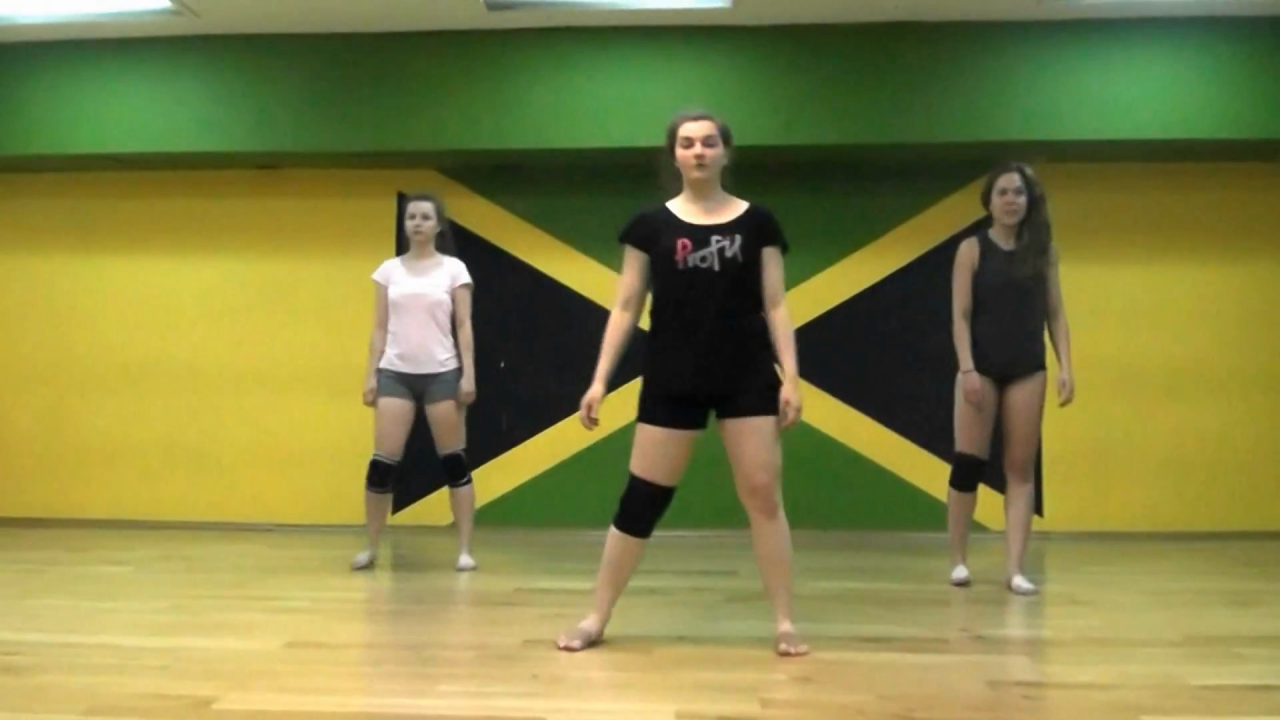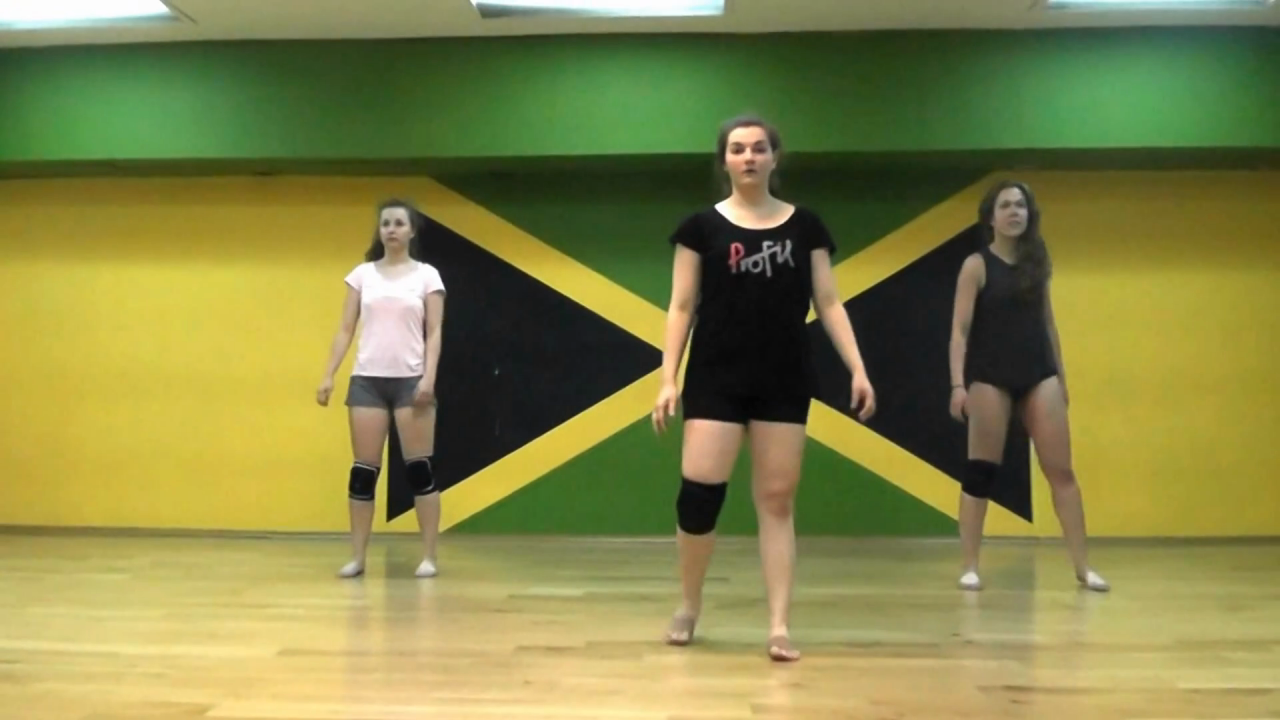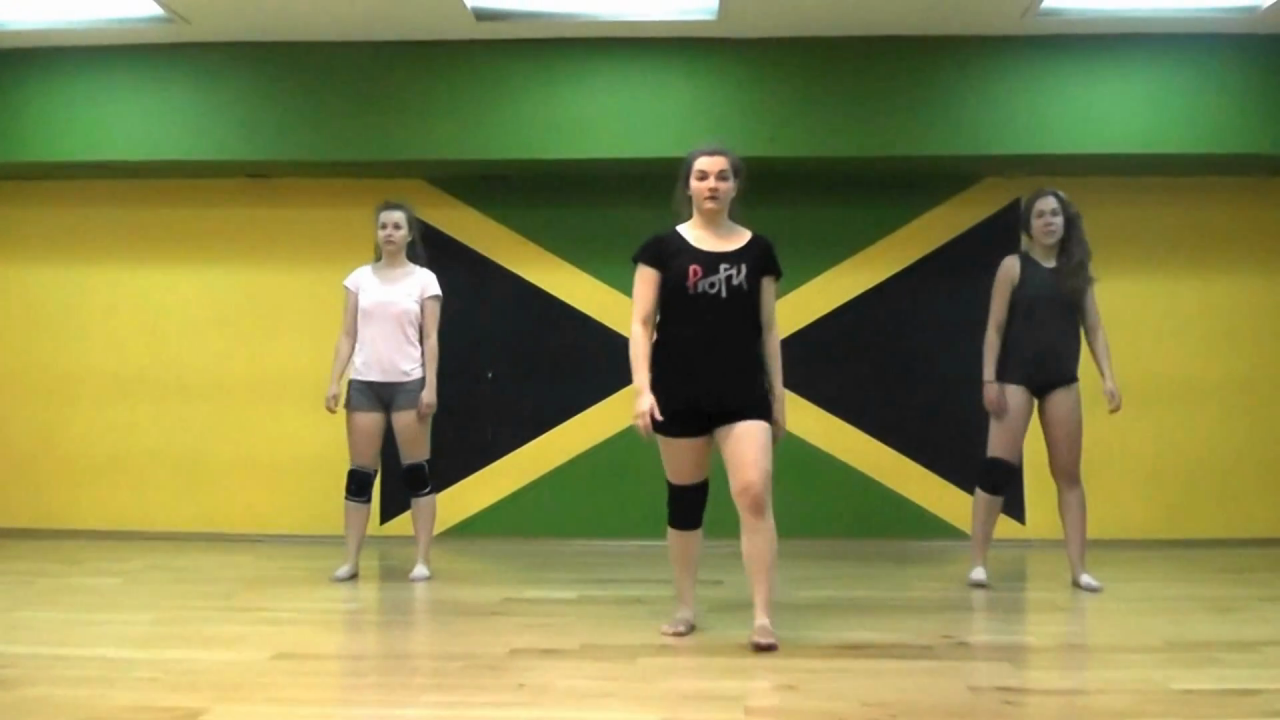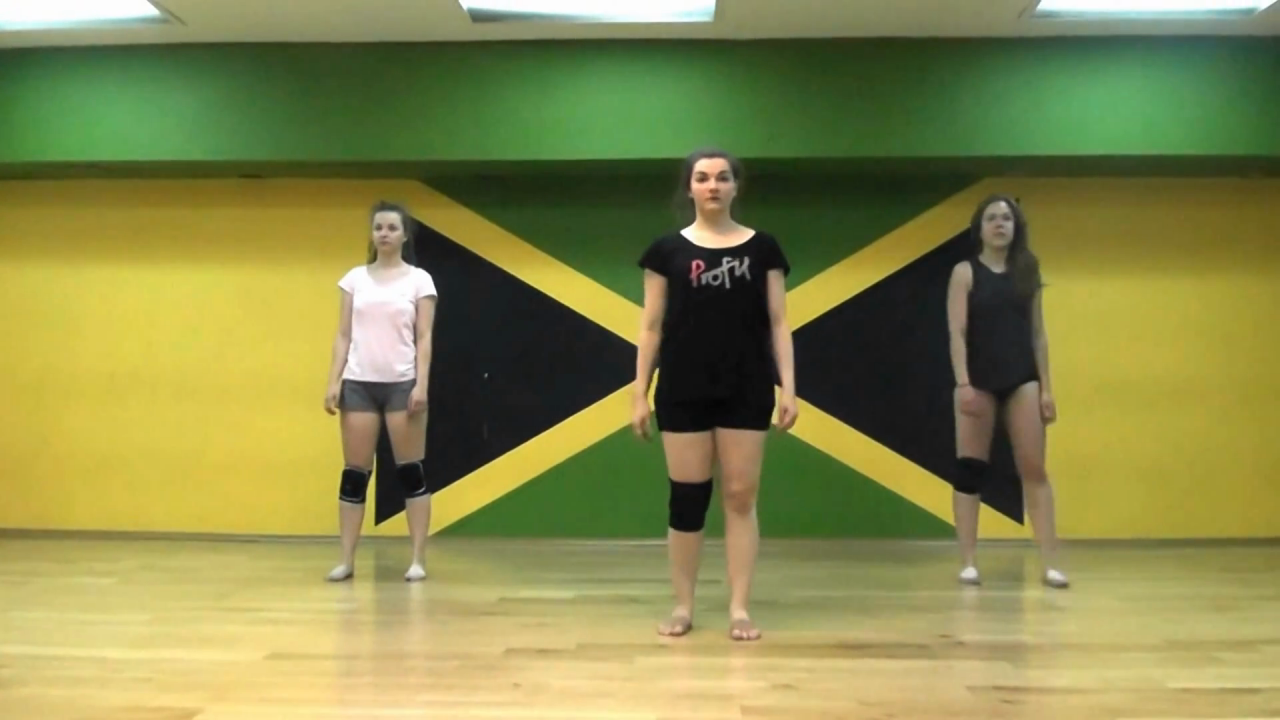
dt=0.5s
person 1, frame 1
left shoulder: (758, 222)
right shoulder: (649, 224)
left elbow: (775, 305)
right elbow: (626, 306)
left wrist: (789, 376)
right wrist: (599, 379)
left hip: (746, 380)
right hip: (672, 379)
left knee: (764, 497)
right knee: (643, 498)
left ankle: (783, 621)
right ankle: (595, 617)
person 1, frame 2
left shoulder: (805, 225)
right shoulder: (701, 226)
left elbow: (829, 304)
right elbow: (682, 307)
left wrist: (857, 370)
right wrist: (667, 378)
left hip: (784, 382)
right hip: (714, 380)
left knee: (776, 500)
right knee: (700, 492)
left ankle: (779, 626)
right ankle: (688, 605)
person 1, frame 3
left shoulder: (758, 250)
right shoulder: (661, 247)
left elbow: (767, 330)
right elbow: (642, 324)
left wrist: (778, 395)
right wrist: (642, 389)
left hip: (741, 392)
right hip: (678, 394)
left knee: (754, 493)
right knee: (685, 499)
left ankle: (762, 614)
right ankle: (685, 607)
person 1, frame 4
left shoulder: (762, 247)
right shoulder: (667, 250)
left elbow: (778, 322)
right elbow: (652, 326)
left wrist: (788, 387)
right wrist: (640, 392)
left hip: (746, 390)
right hip: (683, 391)
left knee: (740, 496)
right knee: (687, 497)
left ankle: (740, 609)
right ankle: (683, 606)
person 2, frame 1
left shoulder: (1042, 250)
right shoulder: (972, 249)
left elbow: (1055, 312)
right elbow: (961, 316)
left wrist: (1066, 367)
right wrist: (966, 369)
left hip: (1028, 370)
right hip: (981, 368)
left knee: (1020, 468)
right knee: (969, 462)
left ankle: (1015, 569)
right ankle: (959, 560)
person 2, frame 2
left shoulder: (1037, 262)
right shoulder: (977, 266)
left elbow: (1047, 322)
right elbow: (961, 330)
left wrist: (1060, 374)
right wrist: (958, 384)
left hip: (1040, 376)
right hip: (991, 378)
left knee: (1060, 470)
right knee: (981, 469)
left ankle: (1083, 567)
right ankle: (970, 566)
person 2, frame 3
left shoulder: (1077, 270)
right shoulder: (1013, 266)
left elbow: (1093, 329)
right elbow: (995, 328)
left wrist: (1108, 378)
right wrist: (989, 381)
left hip: (1062, 381)
right hip: (1016, 377)
left knee: (1068, 473)
right knee: (999, 466)
left ankle: (1078, 568)
right ankle: (978, 561)
person 2, frame 4
left shoulder: (1028, 273)
right shoulder: (965, 272)
left elbow: (1037, 334)
right elbow: (957, 333)
left wrist: (1047, 388)
right wrist: (962, 383)
left hip: (1022, 380)
right hip: (978, 380)
left knee: (1034, 468)
right knee: (970, 467)
left ankle: (1049, 562)
right ankle: (969, 562)
person 3, frame 1
left shoulder: (453, 269)
right shoulder: (388, 270)
left elbow: (464, 326)
right elbow: (380, 328)
left wrist: (469, 374)
right wrist: (371, 376)
left hip: (441, 373)
right hip: (396, 374)
left knee: (454, 461)
right knee: (382, 462)
left ankle: (465, 548)
right ankle: (371, 547)
person 3, frame 2
left shoulder: (427, 275)
right shoulder: (362, 274)
left elbow: (434, 332)
right elbow: (346, 330)
left wrist: (429, 377)
right wrist: (328, 375)
left hip: (410, 380)
right hip: (368, 379)
left knee: (419, 467)
right knee: (364, 469)
left ankle: (429, 556)
right ankle: (357, 556)
person 3, frame 3
left shoulder: (424, 280)
right shoulder: (359, 277)
left elbow: (430, 339)
right elbow: (348, 335)
left wrist: (430, 387)
right wrist: (334, 382)
left hip: (407, 383)
right hip: (365, 384)
left knee: (416, 471)
right knee: (360, 473)
left ankle: (422, 559)
right ankle: (351, 559)
person 3, frame 4
left shoulder: (419, 280)
right shoulder: (355, 278)
left elbow: (424, 338)
right elbow: (344, 335)
left wrist: (422, 385)
right wrist: (334, 382)
left hip: (402, 384)
right hip: (359, 384)
left knee: (411, 471)
right knee: (355, 473)
left ankle: (417, 559)
right ankle: (346, 559)
